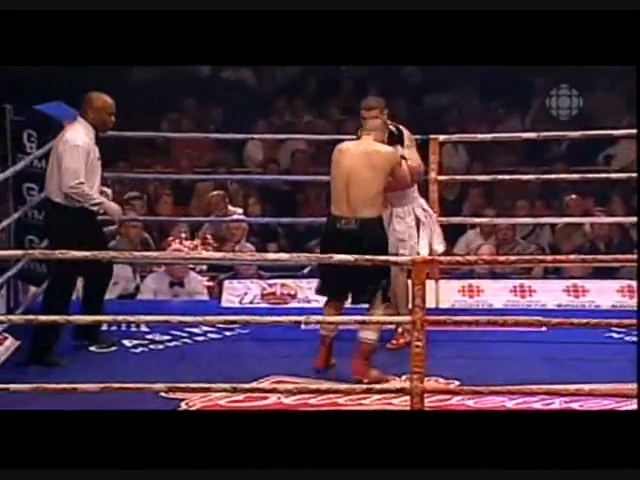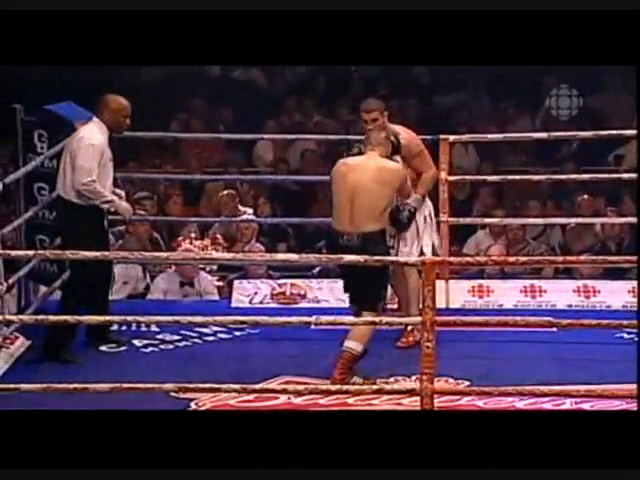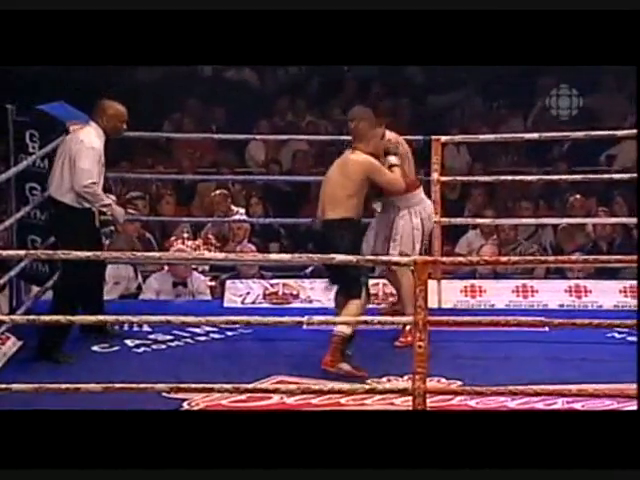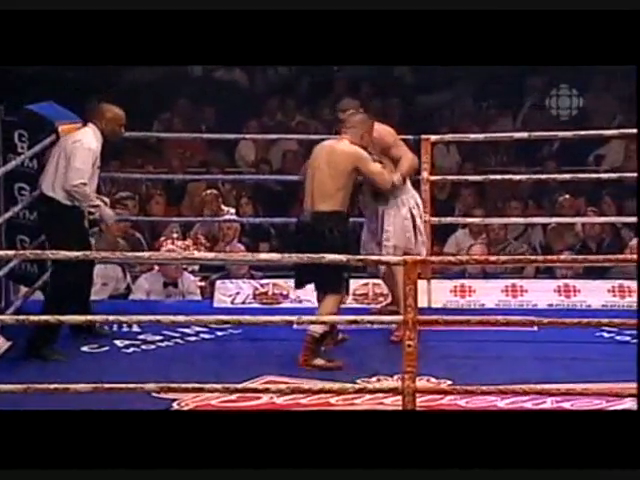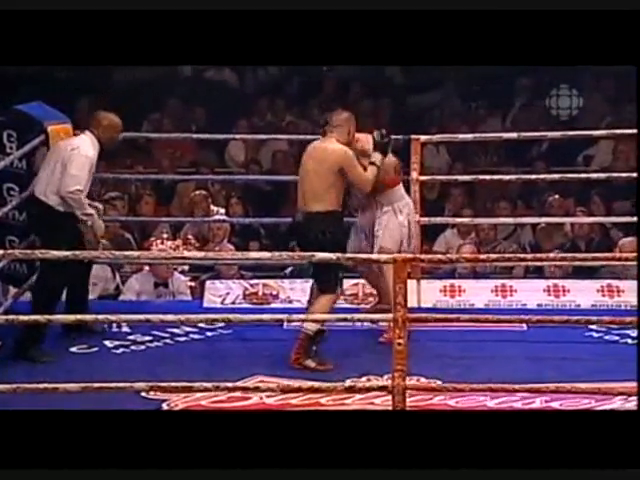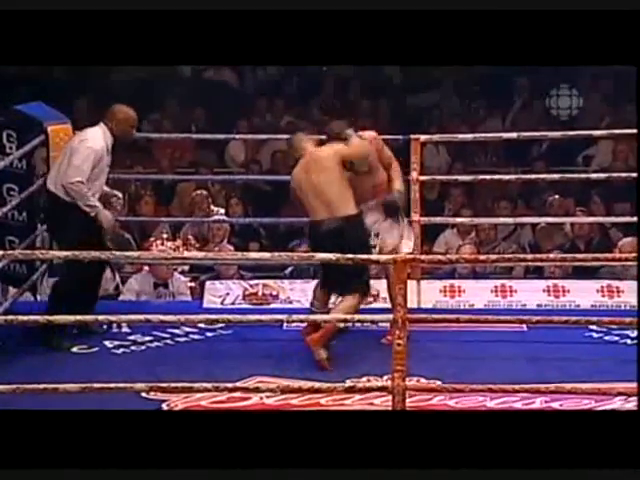
dt=0.3s
person 1, frame 1
left shoulder: (339, 149)
right shoulder: (389, 153)
left hip: (336, 228)
right hip: (369, 230)
left knee: (335, 296)
right knee: (377, 299)
left ankle: (323, 355)
right ankle: (363, 363)
person 1, frame 2
left shoulder: (341, 166)
right shoulder: (396, 170)
right elbow: (409, 197)
left hip: (339, 241)
right hip: (371, 243)
left knee: (358, 294)
right knee: (370, 310)
left ankle: (351, 347)
right ankle: (342, 371)
person 1, frame 3
left shoulder: (346, 157)
right shoulder: (367, 163)
right elbow: (399, 186)
right wrist: (393, 159)
left hip: (324, 230)
right hip: (342, 231)
left knee: (345, 284)
right knee: (357, 296)
left ankle: (340, 334)
right ankle: (334, 356)
person 1, frame 4
left shoulder: (321, 146)
right shoulder: (356, 153)
left elbow: (306, 173)
right elbow: (386, 182)
right wrist: (374, 163)
left hip: (307, 222)
right hip: (330, 225)
left knee: (325, 285)
right knee: (334, 292)
left ankle: (328, 334)
right ankle: (309, 353)
person 1, frame 5
left shoulder: (312, 148)
right shoulder: (342, 152)
right elbow: (365, 185)
right wrist: (377, 154)
left hip: (304, 222)
right hip: (325, 224)
left knee: (323, 280)
right knee: (329, 291)
left ankle: (314, 330)
right ankle: (301, 353)
person 1, frame 6
left shoulder: (297, 175)
right shoulder: (331, 151)
right elbow: (364, 152)
right wrist: (351, 136)
left hip: (321, 232)
right hip: (351, 228)
left knee: (328, 279)
right knee: (354, 293)
left ankle: (313, 327)
right ankle: (320, 338)
person 2, frame 1
left shoulder: (84, 137)
right shoulder: (76, 140)
right elbow: (72, 186)
left wrist: (100, 190)
right wrist: (104, 205)
left hip: (80, 216)
right hip: (67, 218)
left knee: (101, 269)
right knee: (62, 283)
left ankle: (89, 330)
right ankle: (41, 349)
person 2, frame 2
left shoulder: (93, 136)
right shoulder: (91, 140)
right elbow: (85, 183)
left wrist: (111, 191)
right wrist: (116, 203)
left hip: (88, 213)
right hip: (79, 215)
left knee: (100, 272)
right knee: (82, 277)
left ankle: (98, 330)
right ankle: (57, 345)
person 2, frame 3
left shoulder: (83, 137)
right shoulder: (90, 143)
right elbow: (84, 186)
left wrist: (103, 198)
right wrist: (111, 207)
left hip: (76, 212)
right hip: (71, 215)
left knee: (94, 267)
right knee: (73, 278)
left ankle: (94, 322)
right ankle: (49, 345)
person 2, frame 4
left shoulder: (82, 138)
right shoulder: (87, 144)
right elbow: (75, 185)
left wrist: (95, 200)
right wrist: (101, 209)
left hip: (63, 209)
right hip: (60, 212)
left knee: (82, 265)
right knee: (65, 273)
left ankle: (81, 321)
right ankle: (40, 342)
person 2, frame 5
left shoulder: (76, 144)
right shoulder: (85, 152)
right elbow: (70, 191)
left wrist: (87, 205)
right wrist: (92, 218)
left hip: (55, 212)
right hip: (51, 215)
left knee: (80, 262)
right knee: (53, 276)
left ankle: (76, 319)
right ankle: (28, 343)
person 2, frame 6
left shoulder: (101, 140)
right shoulder: (92, 143)
right elbow: (72, 182)
left wrist: (107, 193)
right wrist: (99, 211)
left hip: (76, 207)
right hip: (64, 207)
left knee: (96, 258)
right knee: (77, 268)
left ankle: (83, 316)
right ankle: (51, 329)
person 3, frame 1
left shoulder: (400, 135)
left elbow: (417, 171)
left wrist: (398, 149)
left hip: (405, 206)
left knee: (397, 263)
left ankle: (406, 324)
right ankle: (396, 307)
person 3, frame 2
left shoulder: (405, 138)
left elbow: (431, 172)
left knee: (406, 263)
right knee: (392, 262)
left ankle: (416, 323)
right ankle: (405, 309)
person 3, frame 3
left shoulder: (390, 141)
left elbow: (404, 177)
left hip: (409, 206)
right hip: (391, 204)
right knee: (377, 252)
right ankle: (403, 302)
person 3, frame 4
left shoulder: (381, 133)
left elbow: (410, 160)
left wrist: (395, 183)
left hip: (397, 199)
right hip: (376, 199)
left knee: (394, 257)
right knee: (374, 252)
right ankle: (397, 301)
person 3, frame 5
left shoulder: (364, 144)
left elbow: (391, 165)
left hip: (392, 203)
right hip: (371, 203)
right knee: (357, 255)
right ankle: (385, 300)
person 3, frame 6
left shoulder: (370, 139)
left elbow: (393, 164)
left wrist: (398, 190)
left hip: (385, 207)
right hip: (360, 212)
left knee: (387, 256)
